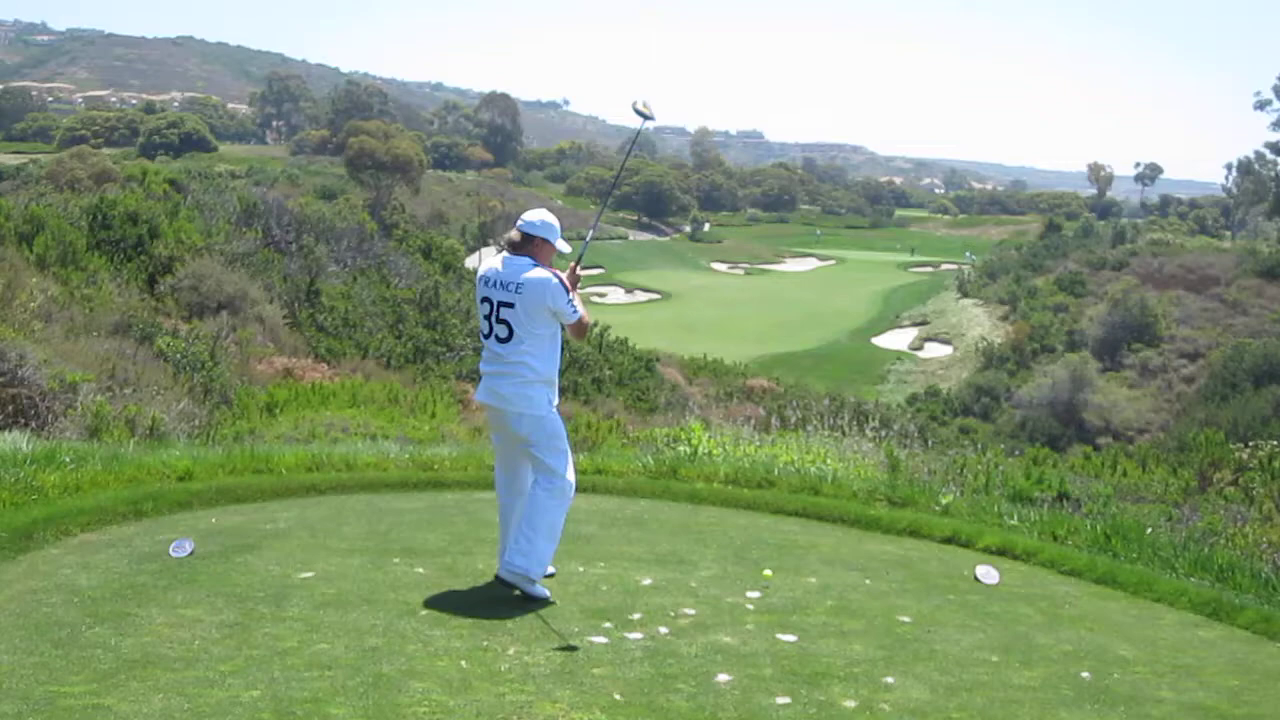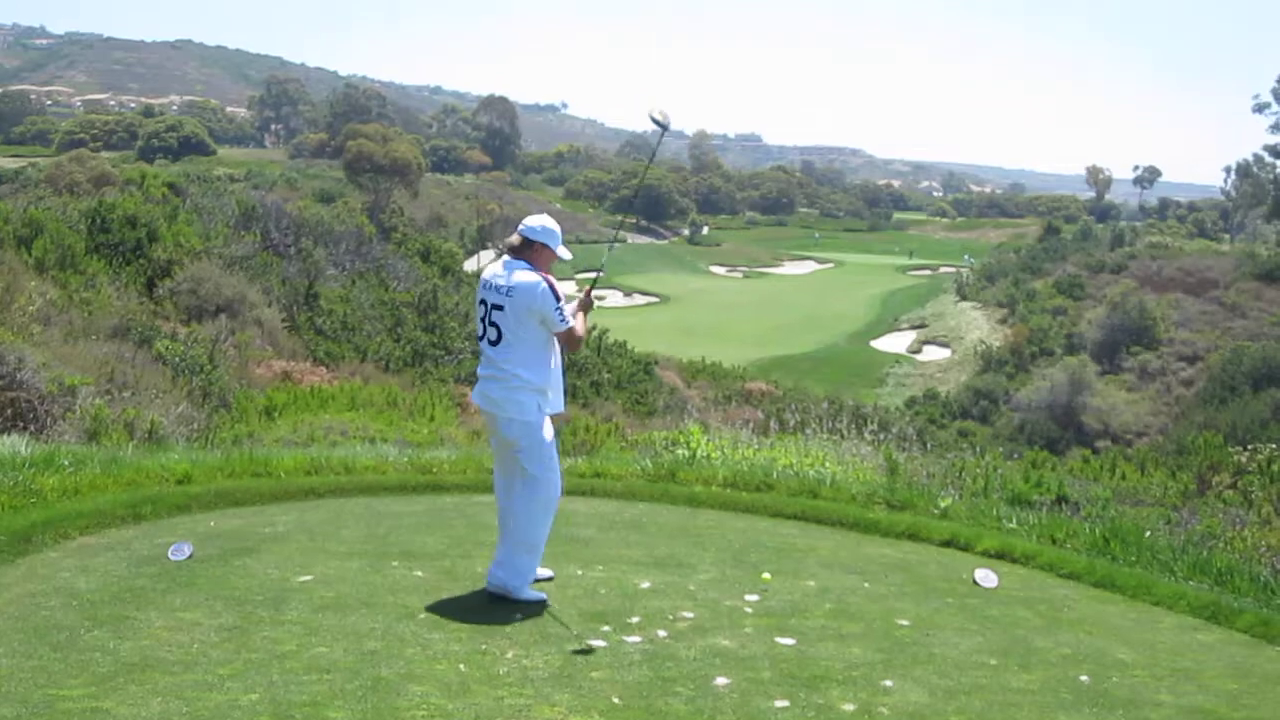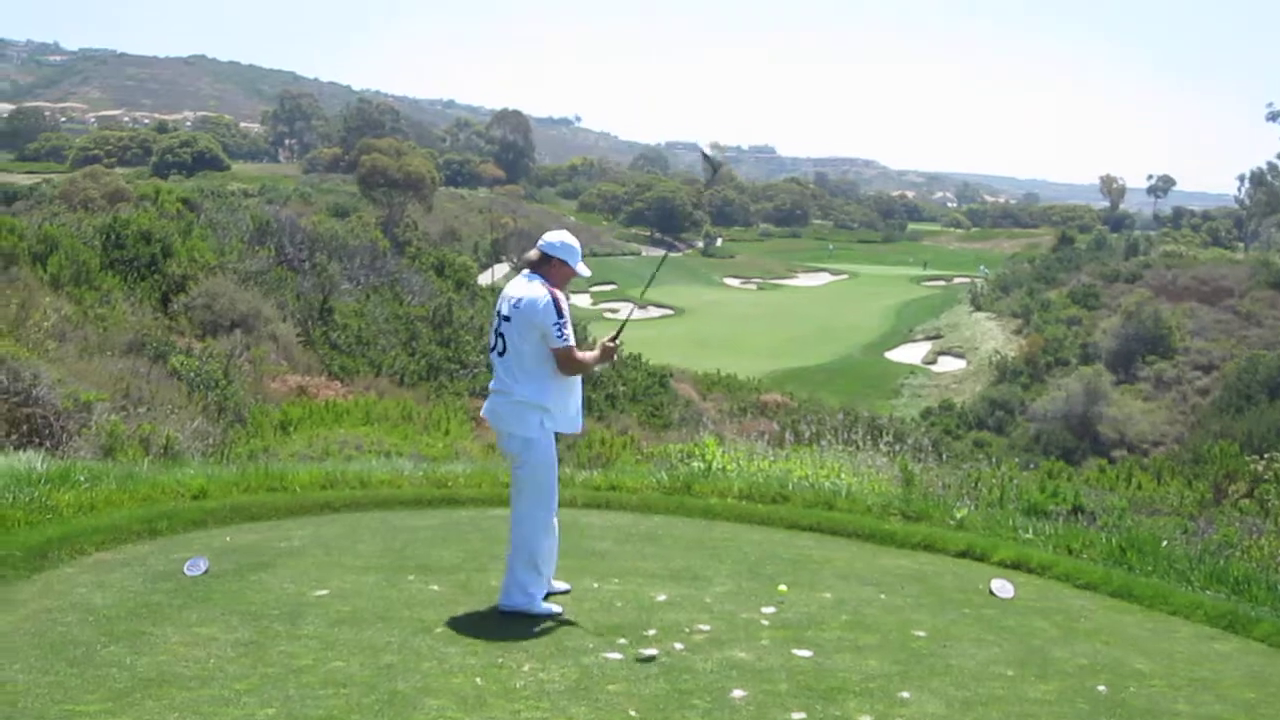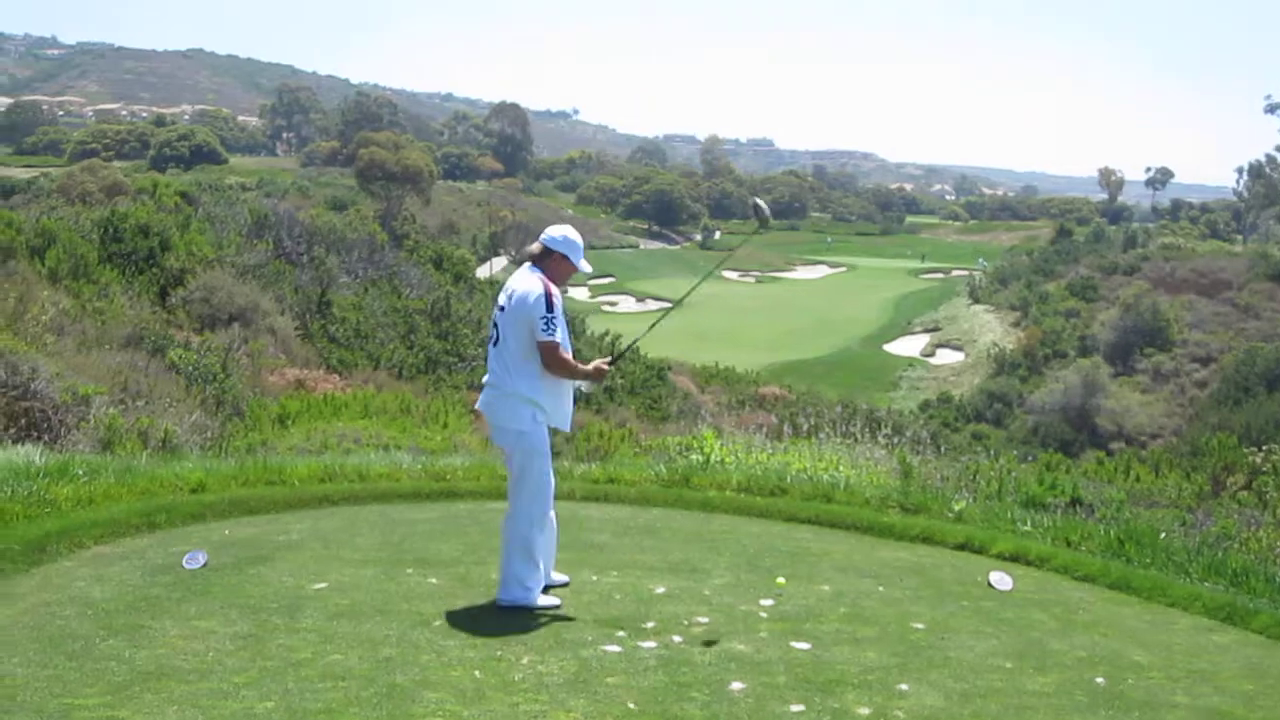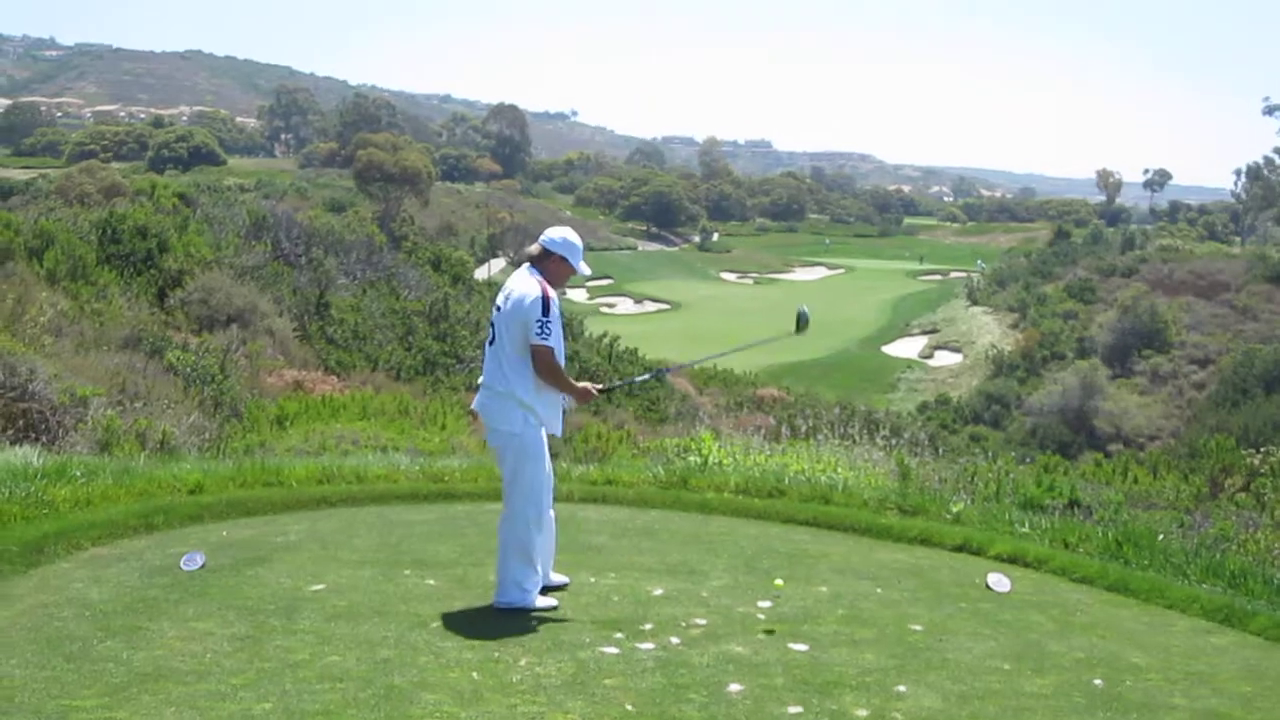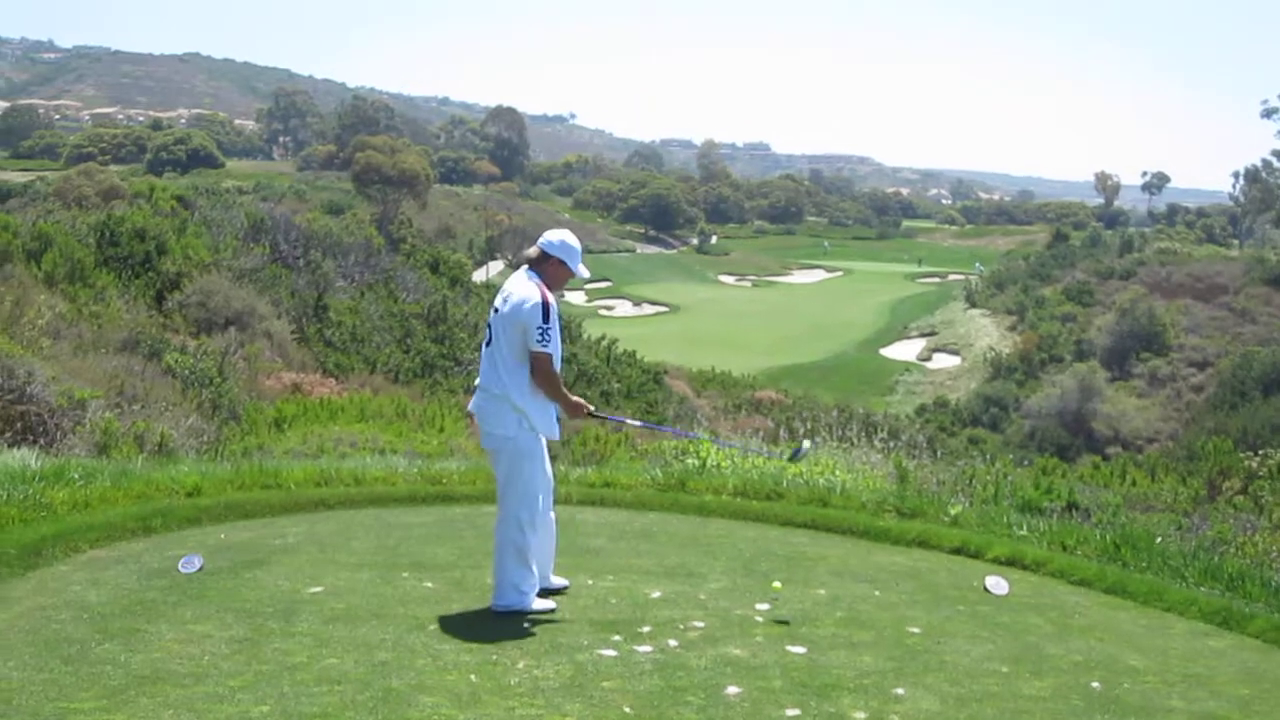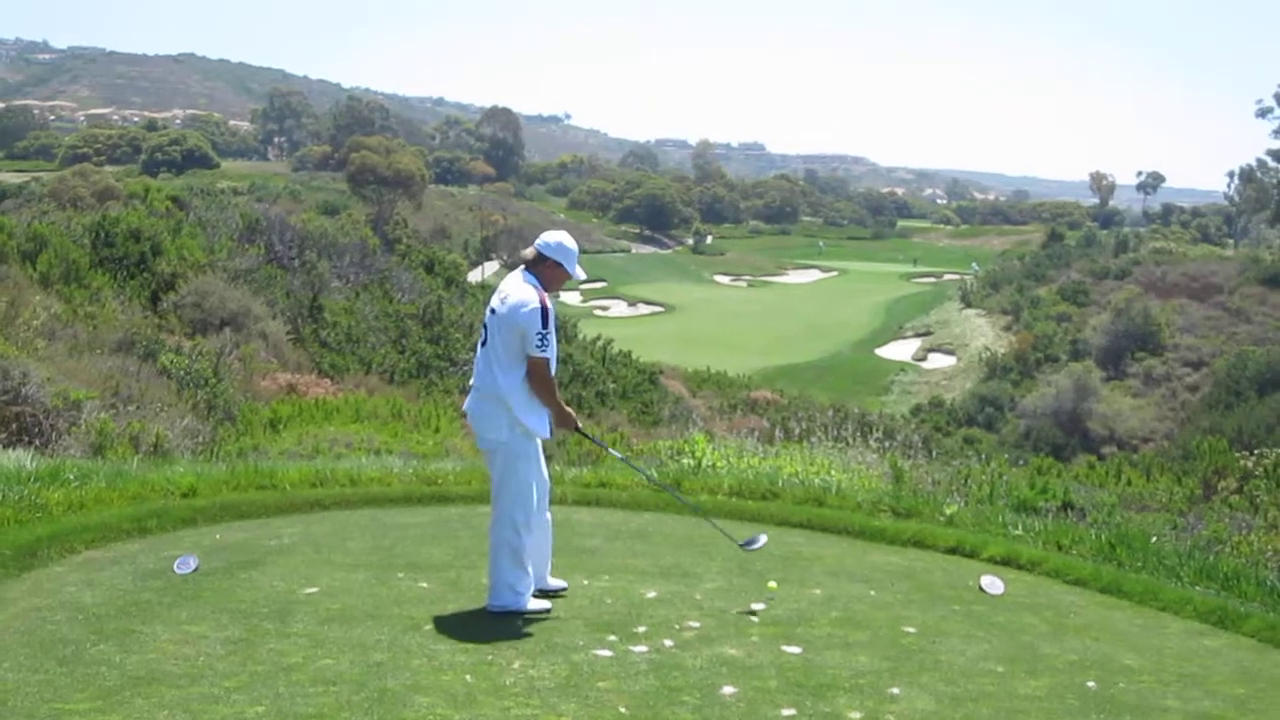
dt=0.1s
person 1, frame 1
left shoulder: (486, 270)
right shoulder: (546, 281)
right elbow: (580, 328)
right wrist: (571, 290)
left hip: (496, 392)
right hip: (529, 398)
left knee: (514, 479)
right knee: (556, 479)
left ankle: (519, 559)
right ankle: (520, 564)
person 1, frame 2
left shoulder: (491, 274)
right shoulder: (539, 285)
right elbow: (572, 340)
left wrist: (558, 309)
right wrist: (581, 312)
left hip: (492, 396)
right hip: (522, 403)
left knee: (513, 484)
right knee: (540, 488)
left ankle: (516, 566)
right ankle: (508, 578)
person 1, frame 3
left shoulder: (515, 287)
right shoulder: (548, 299)
right elbow: (568, 363)
left wrist: (587, 355)
right wrist: (599, 356)
left hip: (515, 409)
right hip: (529, 417)
left knee: (536, 500)
right knee: (536, 507)
left ankle: (536, 577)
right ankle: (521, 595)
person 1, frame 4
left shoulder: (521, 280)
right shoulder: (542, 291)
right elbow: (552, 359)
left wrist: (579, 369)
right wrist: (588, 372)
left hip: (510, 404)
right hip: (522, 411)
left knee: (535, 493)
right knee: (532, 500)
left ankle: (537, 569)
right ankle: (518, 589)
person 1, frame 5
left shoulder: (520, 281)
right shoulder: (541, 295)
right elbow: (545, 365)
left wrist: (565, 390)
right wrist: (577, 391)
left hip: (516, 405)
right hip: (518, 412)
left knee: (537, 492)
right knee: (525, 501)
left ankle: (536, 571)
right ankle: (516, 591)
person 1, frame 6
left shoulder: (519, 283)
right shoulder: (539, 299)
right elbow: (542, 372)
left wrist: (559, 401)
right wrist: (568, 403)
left hip: (513, 409)
right hip: (514, 416)
left knee: (538, 493)
right knee: (520, 504)
left ankle: (536, 574)
right ankle: (513, 594)
person 1, frame 7
left shoulder: (513, 283)
right shoulder: (536, 304)
right elbow: (539, 375)
left wrist: (549, 410)
right wrist: (560, 412)
left hip: (505, 409)
right hip: (509, 417)
left knee: (534, 494)
right knee: (514, 505)
left ankle: (534, 575)
right ankle: (508, 594)
